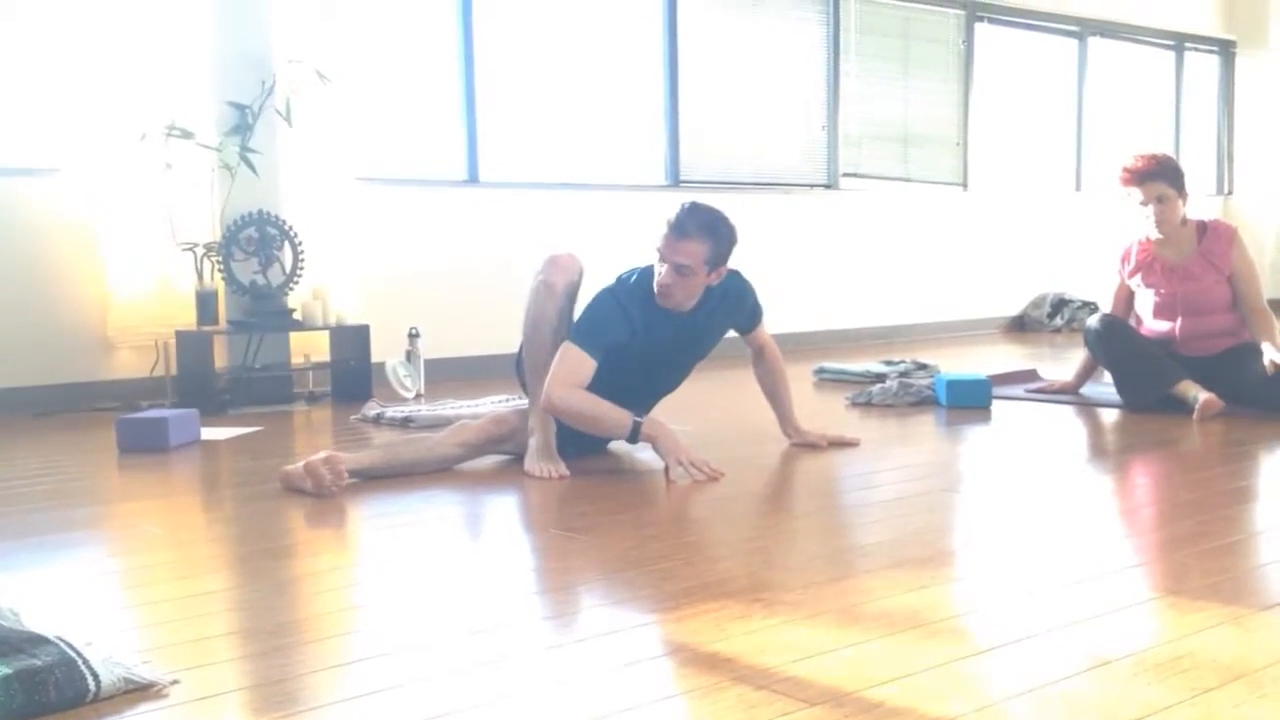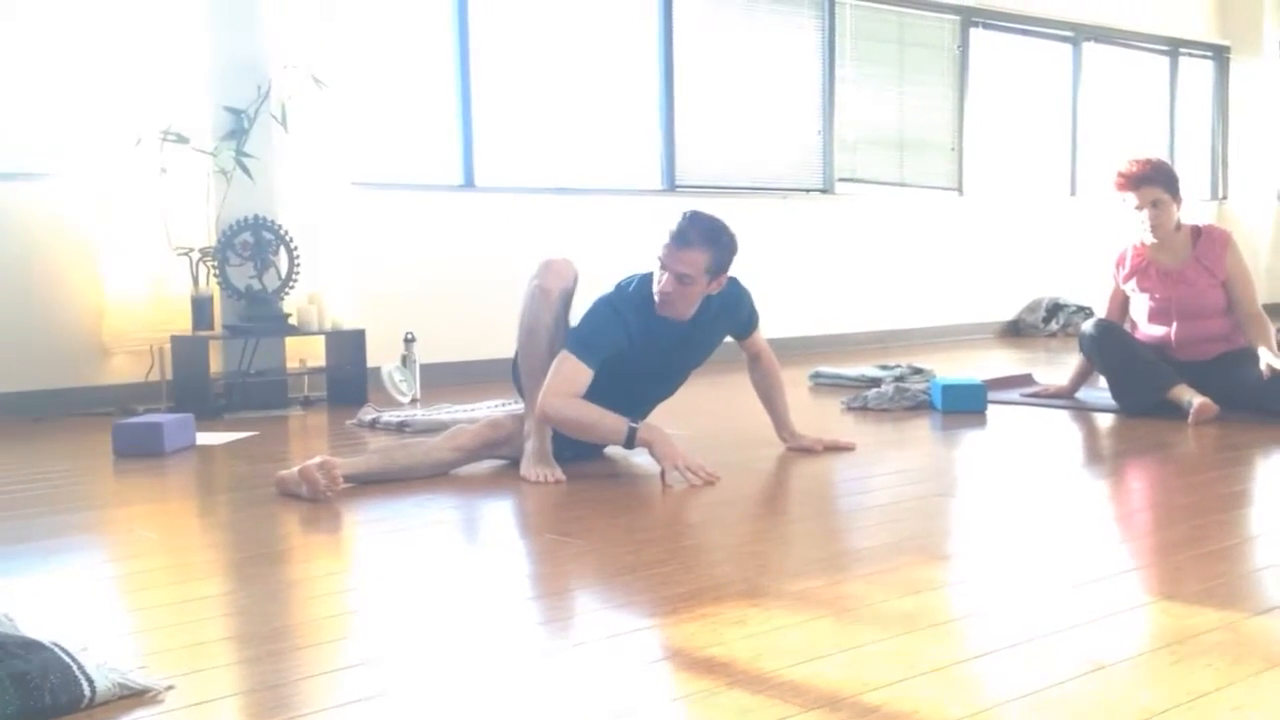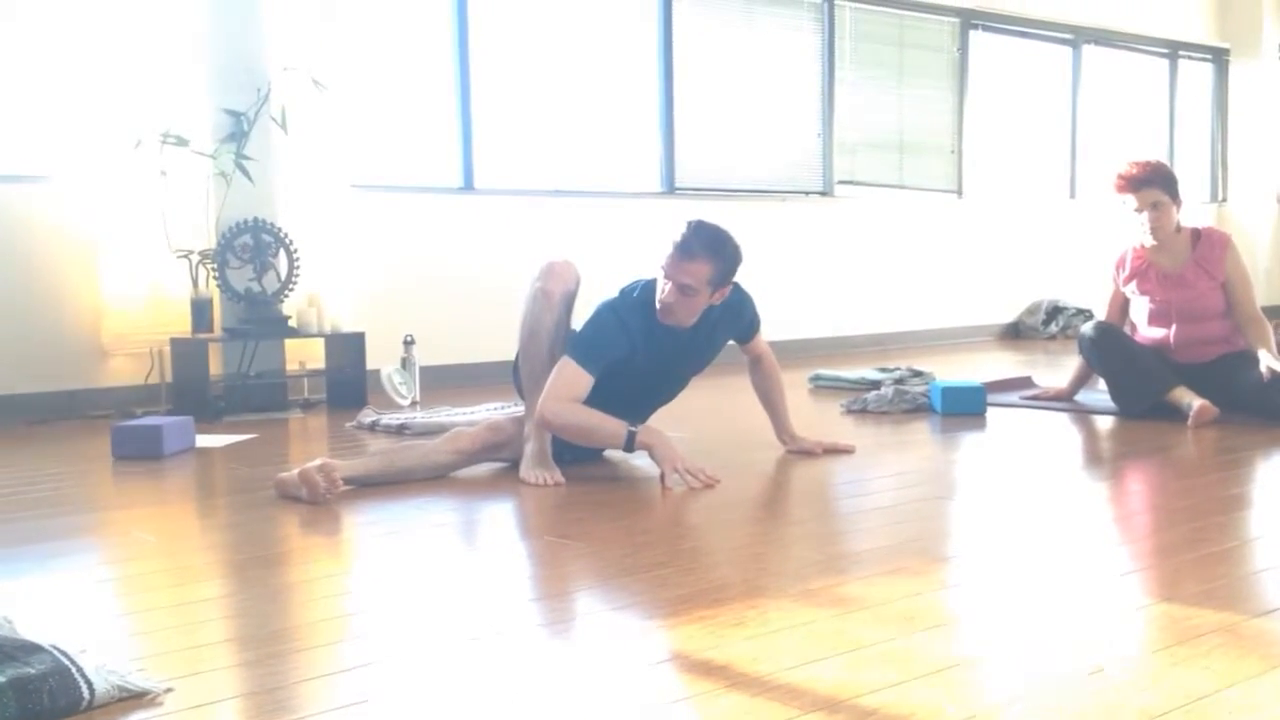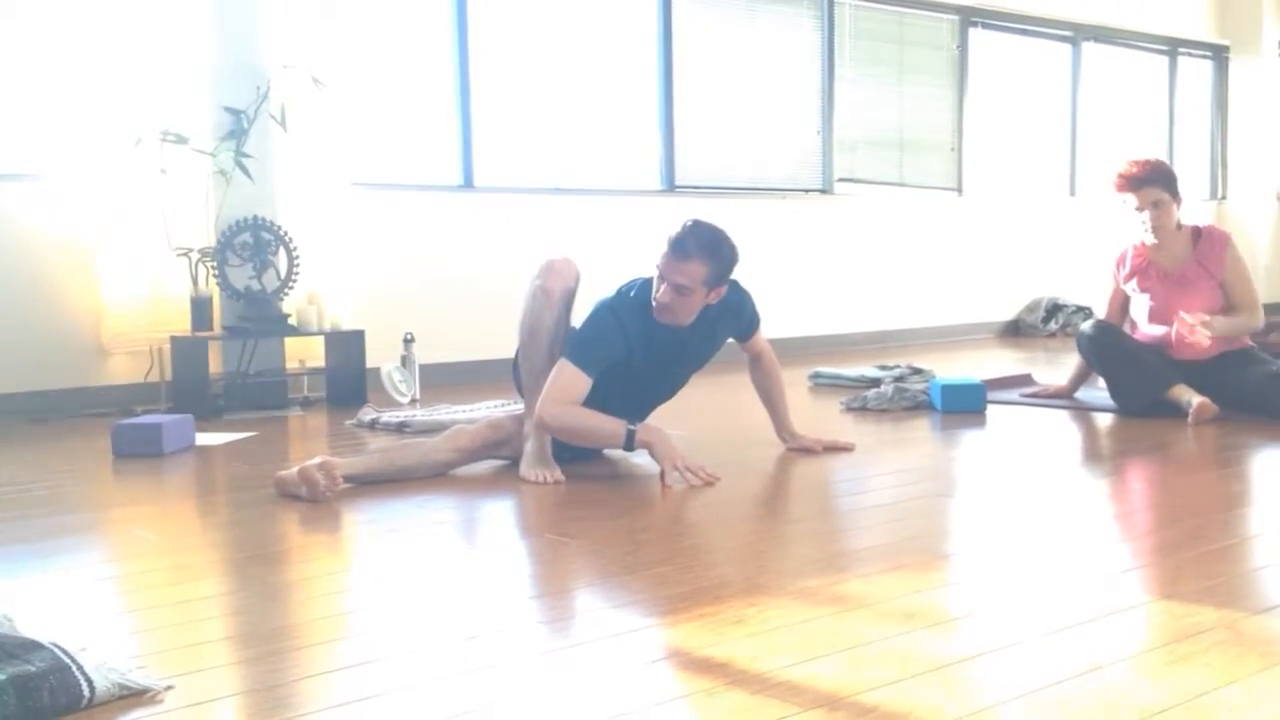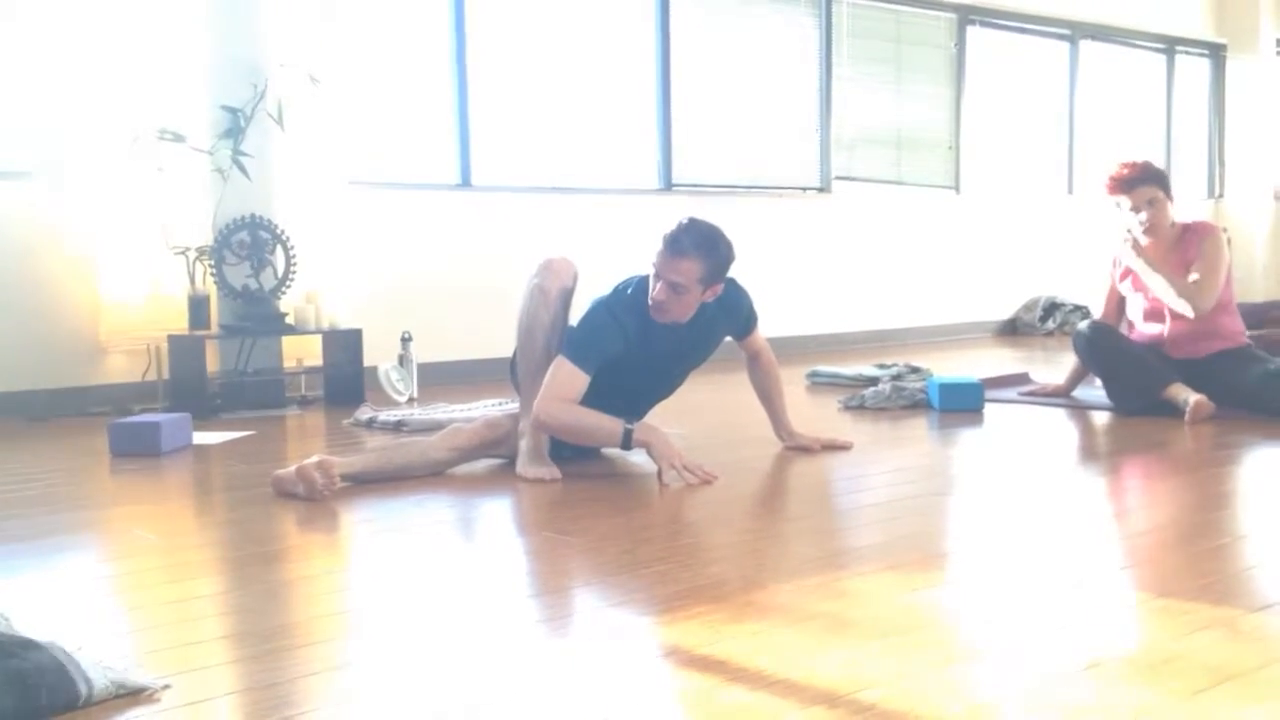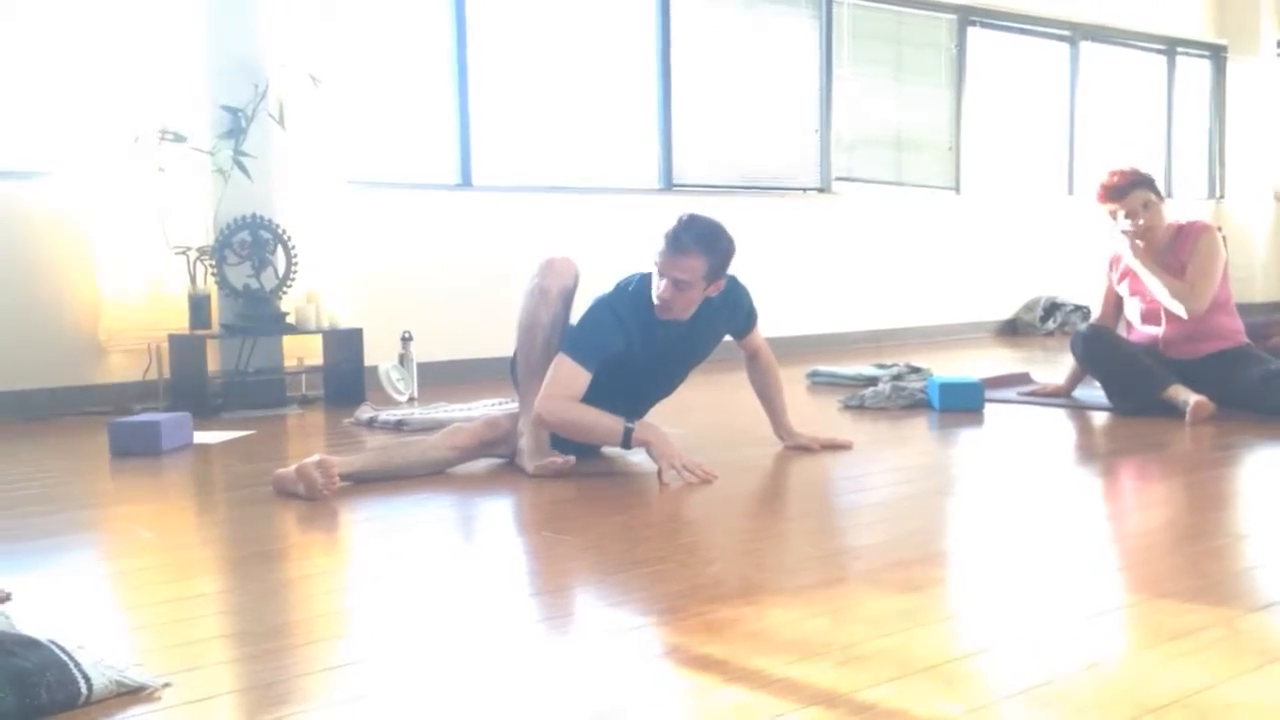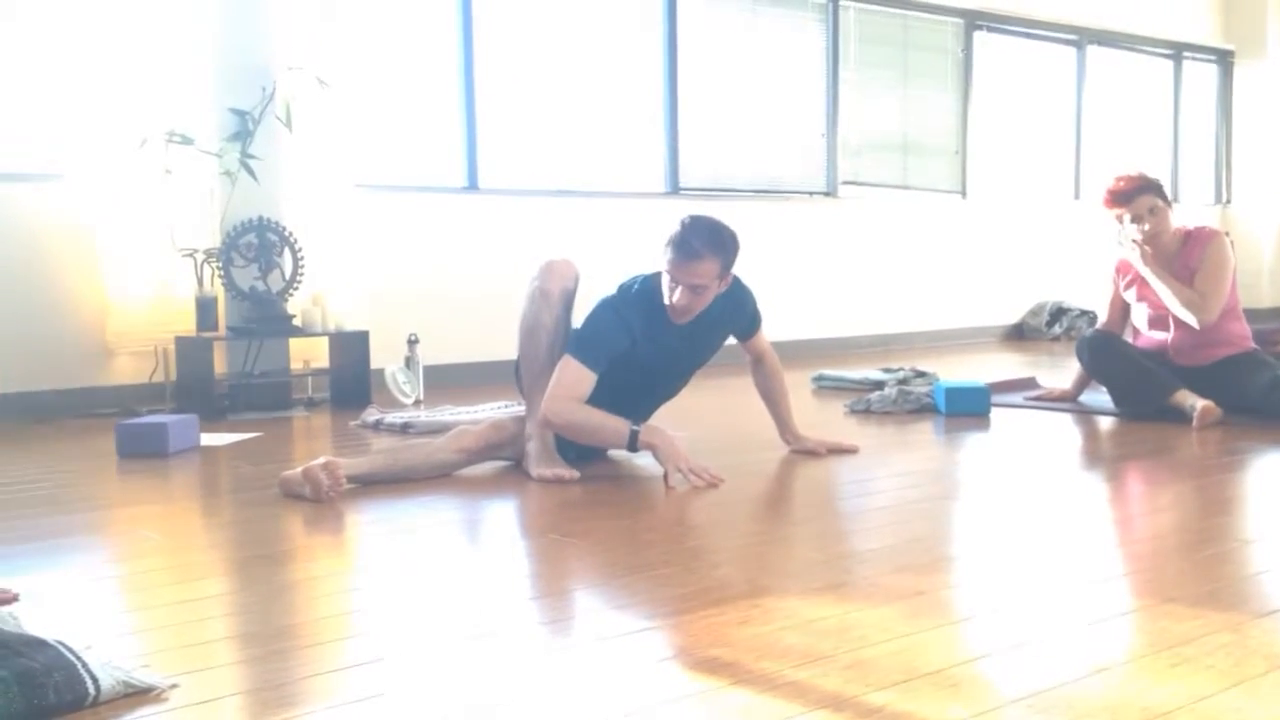
dt=0.4s
person 1, frame 1
left shoulder: (733, 293)
right shoulder: (619, 300)
left elbow: (764, 350)
right elbow: (560, 395)
left wrist: (792, 428)
right wrist: (654, 431)
left hip: (604, 421)
right hip: (559, 394)
left knee: (486, 435)
right ankle: (540, 436)
person 1, frame 2
left shoulder: (730, 301)
right shoulder: (617, 309)
left elbow: (759, 355)
right elbow: (553, 403)
left wrist: (788, 433)
right wrist: (649, 435)
left hip: (597, 426)
right hip: (556, 396)
left knee: (483, 440)
right ankle: (536, 443)
person 1, frame 3
left shoulder: (734, 307)
right shoulder: (621, 315)
left elbow: (761, 358)
right elbow: (554, 410)
left wrist: (788, 435)
right wrist: (648, 439)
left hip: (600, 427)
right hip: (555, 397)
left knee: (482, 443)
right ankle: (536, 445)
person 1, frame 4
left shoulder: (732, 304)
right shoulder: (618, 314)
left elbow: (760, 354)
right elbow: (553, 411)
left wrist: (787, 432)
right wrist: (649, 437)
left hip: (602, 421)
right hip: (556, 397)
left knee: (480, 440)
person 1, frame 5
left shoulder: (729, 302)
right shoulder: (614, 312)
left elbow: (759, 354)
right elbow: (551, 409)
left wrist: (786, 432)
right wrist: (645, 435)
left hip: (602, 421)
right hip: (553, 396)
left knee: (478, 439)
right ankle: (497, 446)
person 1, frame 6
left shoulder: (730, 299)
right shoulder: (617, 309)
left elbow: (758, 355)
right elbow: (552, 406)
left wrist: (786, 431)
right wrist: (646, 434)
left hip: (600, 419)
right hip: (553, 396)
left knee: (478, 439)
right ankle: (530, 438)
person 1, frame 7
left shoulder: (735, 300)
right shoulder: (620, 310)
left elbow: (763, 358)
right elbow: (559, 408)
left wrist: (791, 435)
right wrist: (653, 437)
left hip: (606, 426)
right hip: (561, 404)
left knee: (485, 441)
right ankle: (537, 442)
person 2, frame 1
left shoulder: (1223, 239)
right shoulder: (1133, 257)
left elbow: (1255, 308)
right elbow: (1108, 334)
right wrist: (1076, 381)
left hip: (1226, 360)
right hip: (1160, 365)
right knee: (1098, 326)
right ankle: (1192, 394)
person 2, frame 2
left shoulder: (1217, 244)
right shoulder: (1127, 261)
left elbow: (1250, 313)
right elbow: (1101, 336)
right wrist: (1071, 386)
left hip: (1220, 365)
right hip: (1155, 369)
right knee: (1093, 330)
right ankle: (1188, 398)
person 2, frame 3
left shoulder: (1216, 246)
right shoulder: (1127, 264)
left elbow: (1249, 316)
right elbow: (1102, 340)
right wrist: (1070, 388)
left hip: (1220, 367)
right hip: (1154, 372)
right knee: (1092, 334)
right ankle: (1186, 400)
person 2, frame 4
left shoulder: (1216, 244)
right shoulder: (1128, 260)
left elbow: (1253, 316)
right elbow: (1103, 336)
left wrist: (1218, 325)
right wrist: (1071, 386)
left hip: (1221, 363)
right hip: (1156, 369)
right knee: (1091, 333)
right ankle: (1186, 398)
person 2, frame 5
left shoulder: (1206, 237)
right shoulder: (1124, 259)
left elbow: (1197, 304)
right elbow: (1103, 328)
left wrist: (1140, 261)
right wrist: (1068, 384)
left hip: (1219, 360)
right hip: (1153, 365)
right knee: (1087, 334)
right ankle: (1183, 396)
person 2, frame 6
left shoulder: (1201, 236)
right shoulder: (1119, 261)
left elbow: (1191, 305)
right elbow: (1101, 327)
left wrist: (1137, 260)
right wrist: (1067, 384)
left hip: (1219, 360)
right hip: (1152, 366)
right knee: (1086, 338)
right ankle: (1183, 397)
person 2, frame 7
left shoulder: (1209, 243)
right shoulder: (1125, 266)
left elbow: (1202, 315)
right elbow: (1107, 331)
left wrist: (1147, 266)
right wrist: (1074, 389)
left hip: (1225, 366)
right hip: (1158, 371)
right knee: (1091, 343)
right ankle: (1189, 402)
